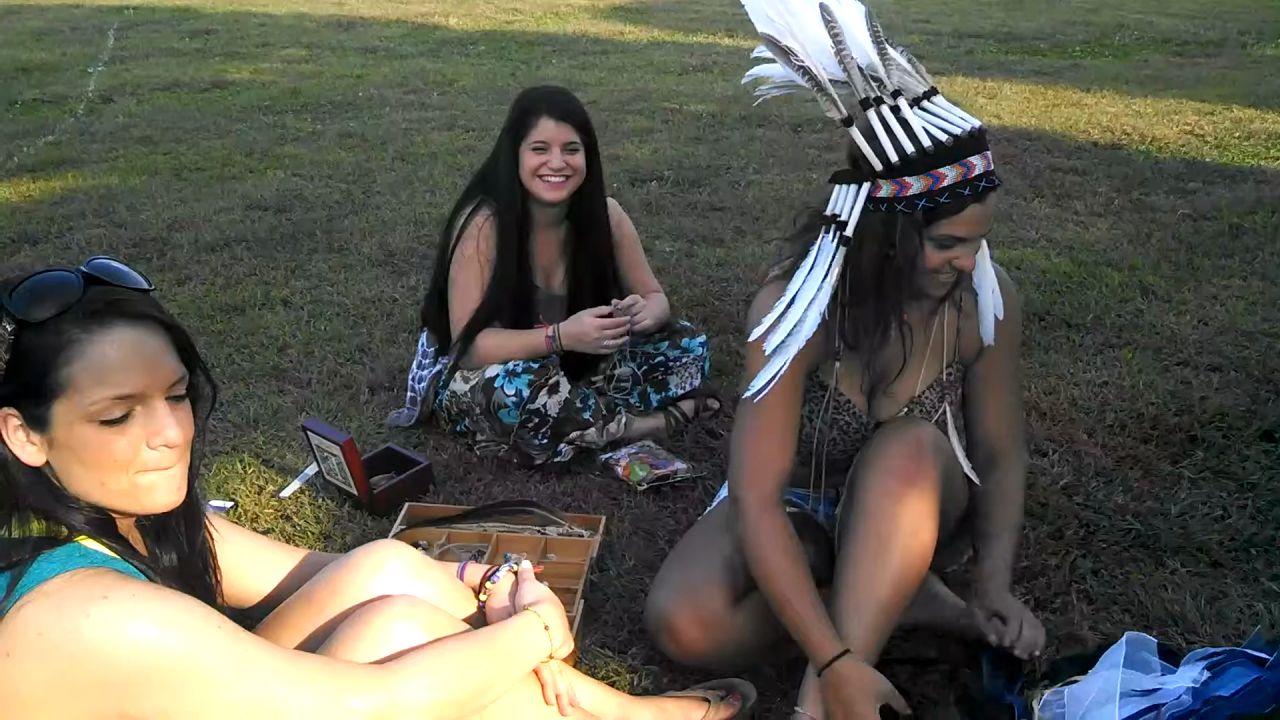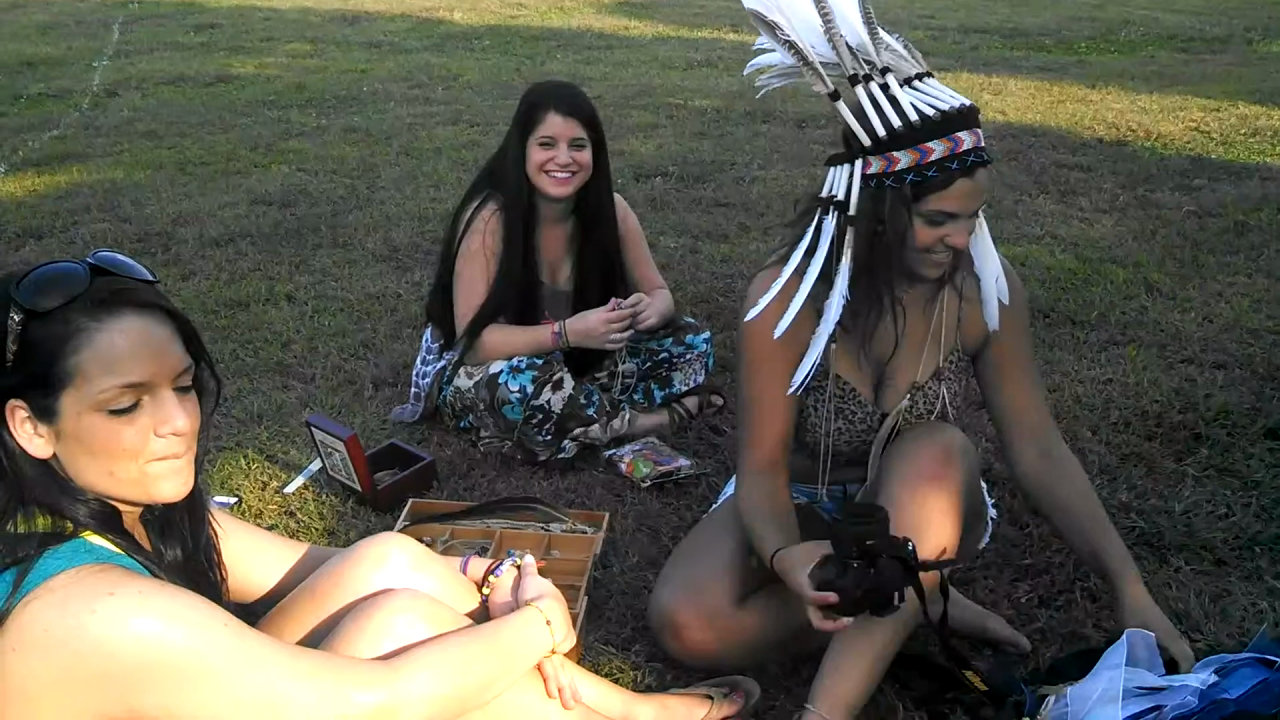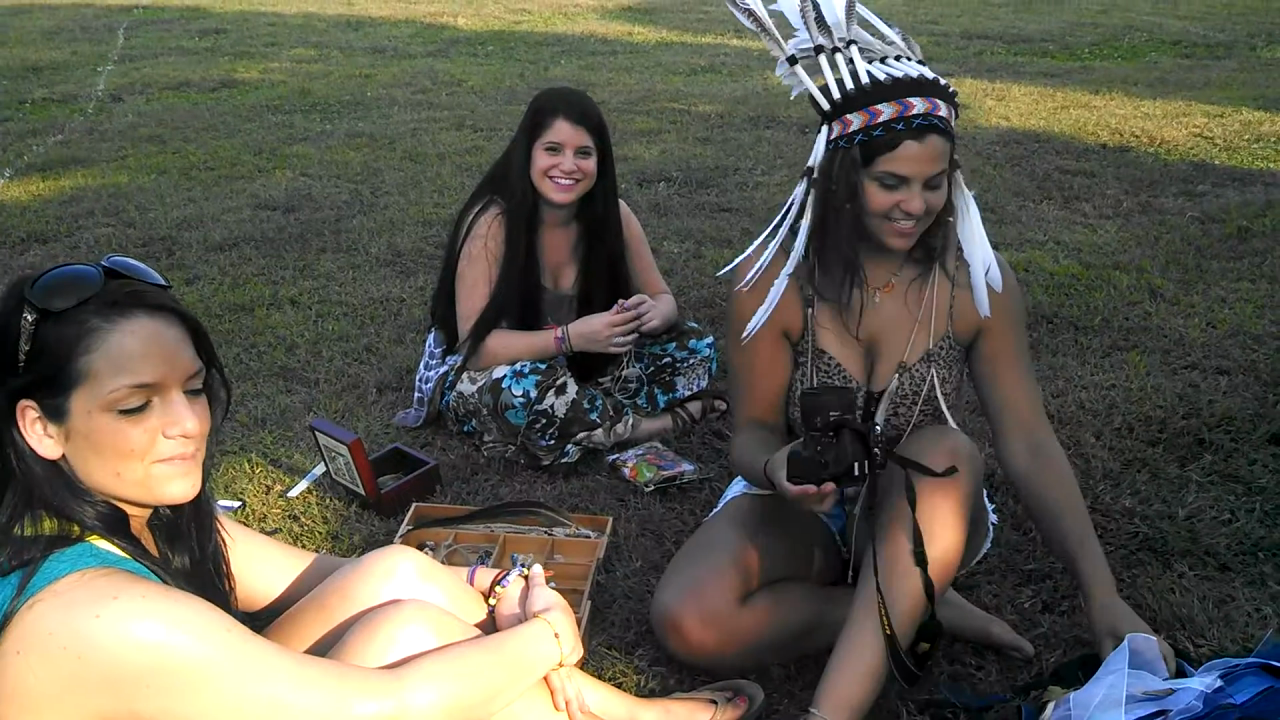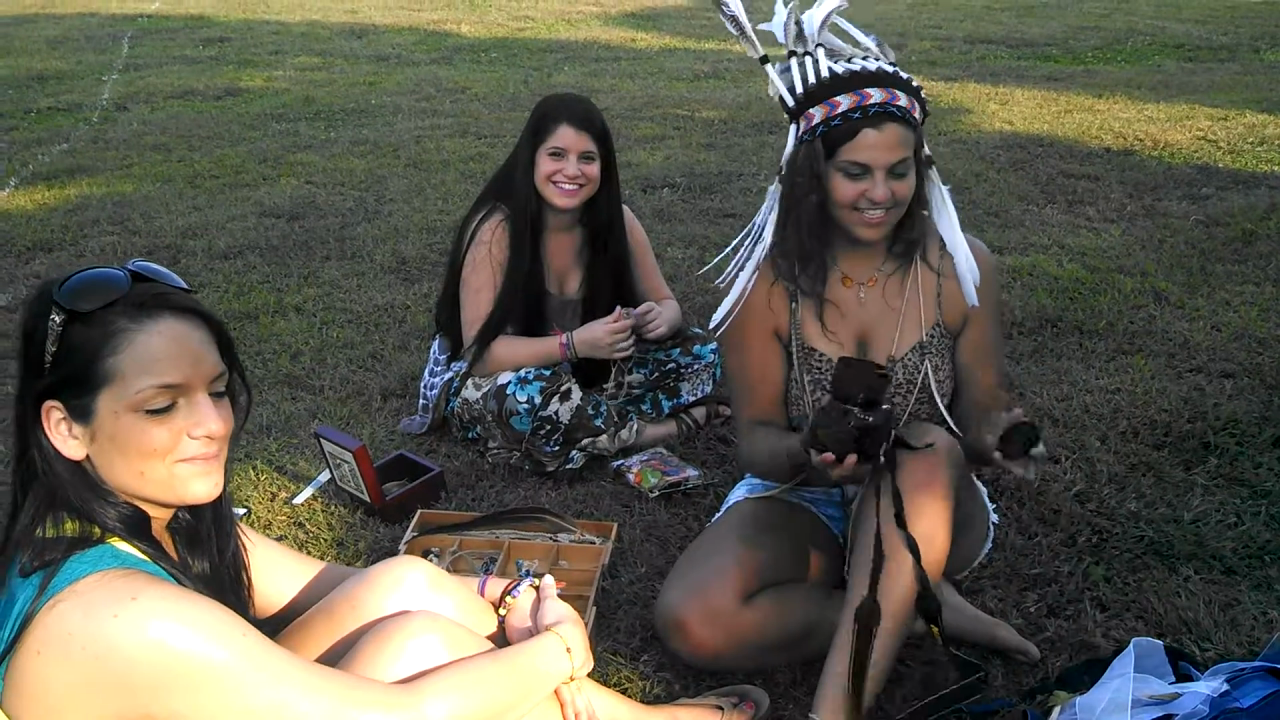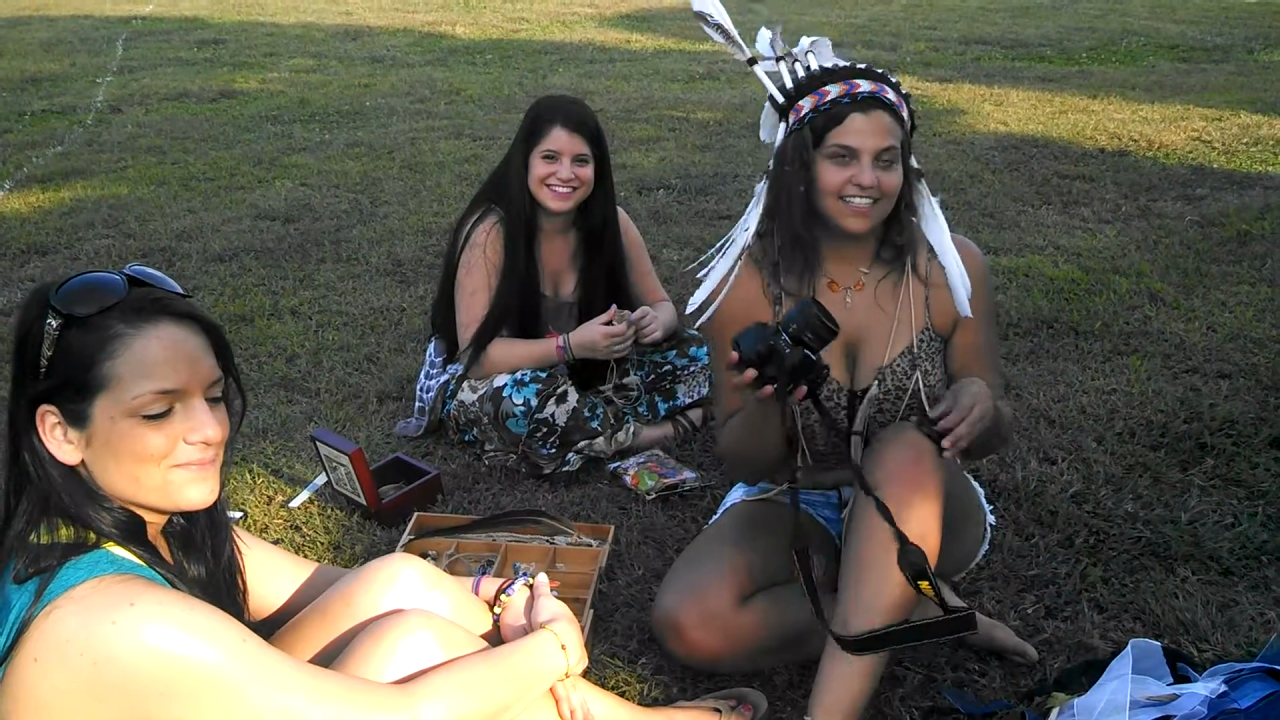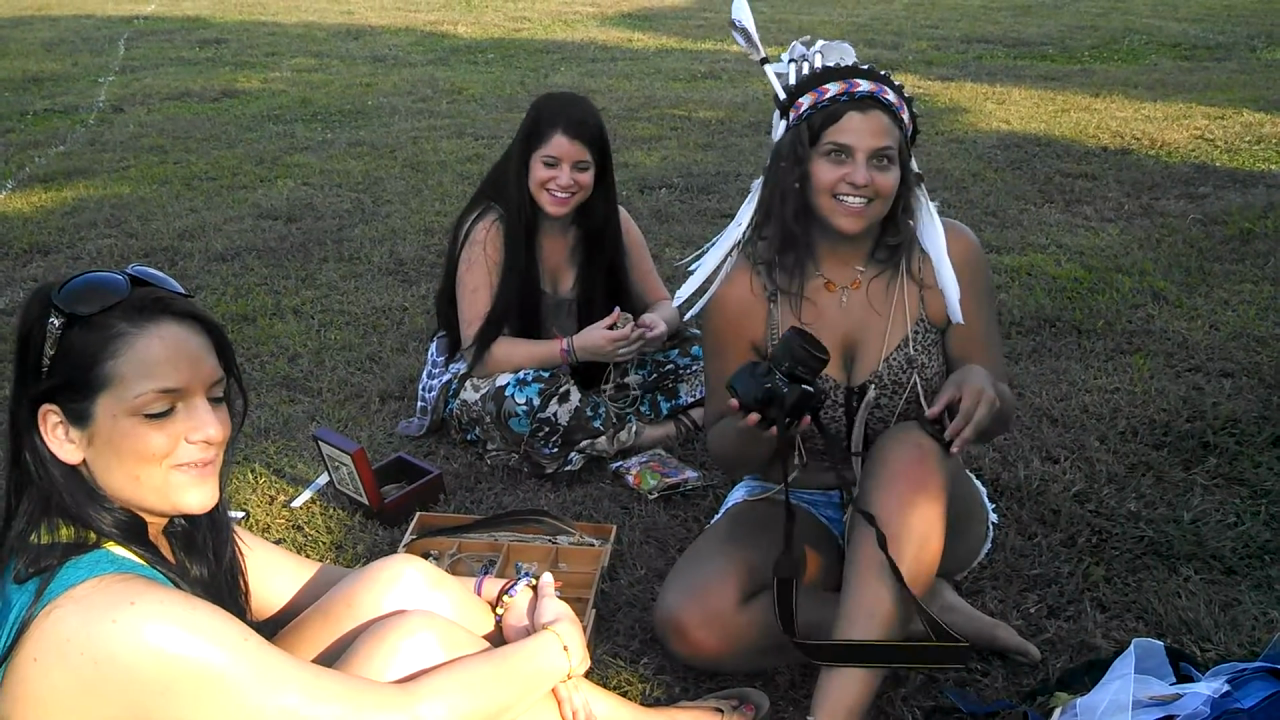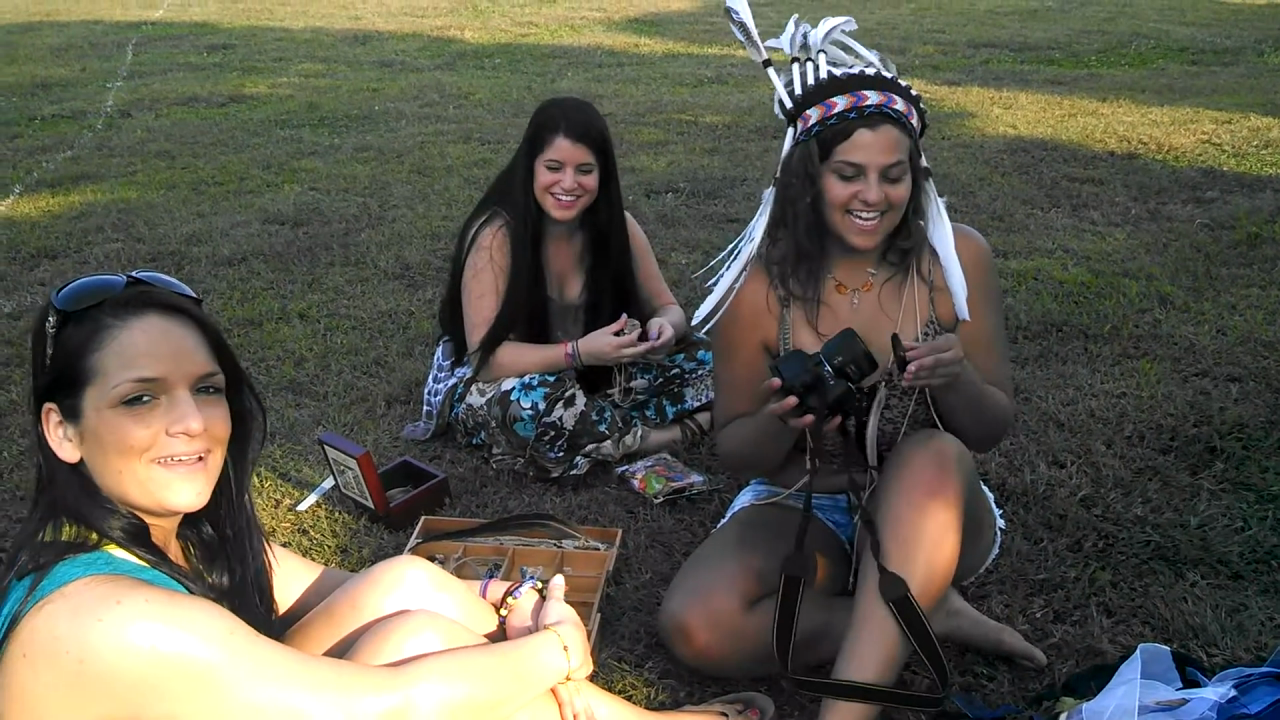
dt=0.4s
person 1, frame 1
left shoulder: (126, 519)
right shoulder: (84, 620)
left elbow: (323, 574)
left wrist: (490, 588)
right wrist: (535, 627)
left knee: (388, 568)
right knee: (399, 629)
person 1, frame 2
left shoulder: (131, 512)
right shoulder: (92, 614)
left elbow: (333, 569)
left wrist: (492, 584)
right wrist: (539, 622)
left knee: (389, 561)
right knee: (400, 622)
person 1, frame 3
left shoulder: (140, 517)
right shoulder: (93, 618)
left elbow: (337, 577)
left wrist: (498, 593)
right wrist: (546, 633)
left knee: (398, 575)
right knee: (409, 633)
person 1, frame 4
left shoulder: (161, 519)
right shoulder: (114, 617)
left elbow: (353, 588)
left wrist: (511, 602)
right wrist: (558, 651)
left knee: (406, 584)
right knee: (420, 643)
person 1, frame 5
left shoulder: (150, 525)
right shoulder: (109, 623)
left elbow: (353, 591)
left wrist: (501, 608)
right wrist: (550, 645)
left knee: (400, 583)
right knee: (413, 641)
person 1, frame 6
left shoulder: (145, 527)
right shoulder: (109, 623)
left elbow: (341, 590)
left wrist: (501, 610)
right wrist: (553, 650)
left knee: (403, 582)
right knee: (414, 644)
person 1, frame 7
left shoulder: (184, 527)
right shoulder: (100, 623)
left elbow: (344, 594)
left wrist: (505, 615)
right wrist: (556, 648)
left knee: (408, 584)
right knee: (417, 638)
person 2, frame 1
left shoulder: (987, 298)
right shoulder: (795, 307)
left elbow: (1001, 456)
right elbow: (758, 501)
left wrist: (996, 579)
left hip: (910, 515)
right hip: (795, 509)
left knee: (911, 448)
right knee: (684, 623)
right ankle: (903, 600)
person 2, frame 2
left shoulder: (987, 287)
right shoulder: (789, 296)
left elbow: (1038, 449)
right elbow: (762, 468)
left wrist: (1131, 590)
right wrist: (786, 557)
left hip: (922, 511)
right hip: (805, 502)
left knee: (937, 451)
right knee: (685, 622)
right ankle: (913, 606)
person 2, frame 3
left shoulder: (977, 279)
right shoulder: (775, 278)
left elbow: (1028, 444)
right elbow: (751, 433)
left wrist: (1101, 593)
right wrist: (778, 466)
left hip: (923, 515)
right hip: (806, 508)
left knee: (945, 453)
right knee: (688, 622)
right ankle: (916, 609)
person 2, frame 4
left shoulder: (963, 267)
right shoulder: (766, 280)
left elbow: (983, 417)
right elbow: (754, 437)
left wrist: (1001, 436)
right wrist: (808, 455)
left hip: (921, 515)
right hip: (799, 505)
left knee: (928, 451)
right knee: (693, 623)
right ankle: (919, 608)
person 2, frame 5
left shoulder: (952, 268)
right shoulder: (750, 283)
left elbow: (991, 436)
right elbow: (745, 464)
left wrist: (981, 408)
right wrist: (763, 406)
left hip: (920, 515)
right hip: (794, 508)
left knee: (904, 451)
right knee: (687, 623)
right ankle: (915, 611)
person 2, frame 6
left shoulder: (948, 255)
right shoulder: (745, 284)
left elbow: (996, 415)
right elbow: (730, 456)
left wrist: (978, 384)
right wrist: (757, 427)
left hip: (921, 515)
right hip: (793, 509)
left knee: (908, 449)
right knee: (689, 623)
right ankle: (920, 610)
person 2, frame 7
left shoulder: (958, 258)
right shoulder: (760, 285)
left elbow: (990, 431)
right elbow: (735, 451)
left wrist: (959, 379)
right wrist: (781, 425)
left hip: (929, 515)
right hip: (800, 514)
left knee: (933, 455)
right knee: (694, 626)
right ankle: (928, 615)
person 3, frame 1
left shoulder: (604, 213)
right shoulder: (484, 222)
left elbow: (655, 299)
right elbow: (467, 345)
left wrist: (641, 314)
right wrist: (560, 336)
left hip: (570, 366)
right hip: (480, 377)
left knee: (688, 346)
right knee: (514, 392)
right ankle: (639, 423)
person 3, frame 2
left shoulder: (610, 209)
right shoulder: (491, 217)
left elbow: (660, 294)
right elbow: (472, 340)
left wrist: (648, 310)
right wrist: (567, 333)
left hip: (577, 361)
right hip: (484, 372)
left knee: (693, 341)
right knee: (519, 387)
right ankle: (649, 418)
person 3, frame 3
left shoulder: (612, 214)
right shoulder: (493, 221)
left elbow: (664, 299)
right elbow: (475, 345)
left wrist: (650, 314)
right wrist: (570, 337)
left hip: (578, 366)
right hip: (488, 376)
left knee: (696, 346)
right knee: (523, 394)
right ankle: (660, 420)
person 3, frame 4
left shoulder: (616, 219)
right shoulder: (497, 228)
left elbow: (667, 304)
right elbow: (480, 352)
left wrist: (658, 320)
right wrist: (574, 344)
left hip: (584, 371)
right hip: (492, 382)
left knee: (699, 351)
right knee: (529, 398)
right ankle: (664, 427)
person 3, frame 5
left shoulder: (610, 221)
right shoulder: (491, 231)
left elbow: (662, 306)
right elbow: (476, 354)
left wrist: (653, 323)
right wrist: (570, 345)
left hip: (581, 374)
right hip: (487, 385)
left knee: (693, 353)
right knee: (525, 400)
person 3, frame 6
left shoulder: (610, 220)
right shoulder: (491, 228)
left elbow: (662, 305)
right elbow: (480, 353)
left wrist: (656, 326)
right wrist: (574, 349)
left hip: (584, 375)
right hip: (489, 383)
left knee: (693, 351)
right knee: (527, 400)
right ankle: (669, 428)
person 3, frame 7
left shoulder: (615, 224)
right shoulder: (497, 234)
left elbow: (667, 308)
right elbow: (486, 356)
left wrist: (663, 329)
right wrist: (578, 353)
left hip: (588, 379)
right hip: (496, 386)
left knee: (699, 355)
right knee: (532, 406)
right ankle: (662, 434)
